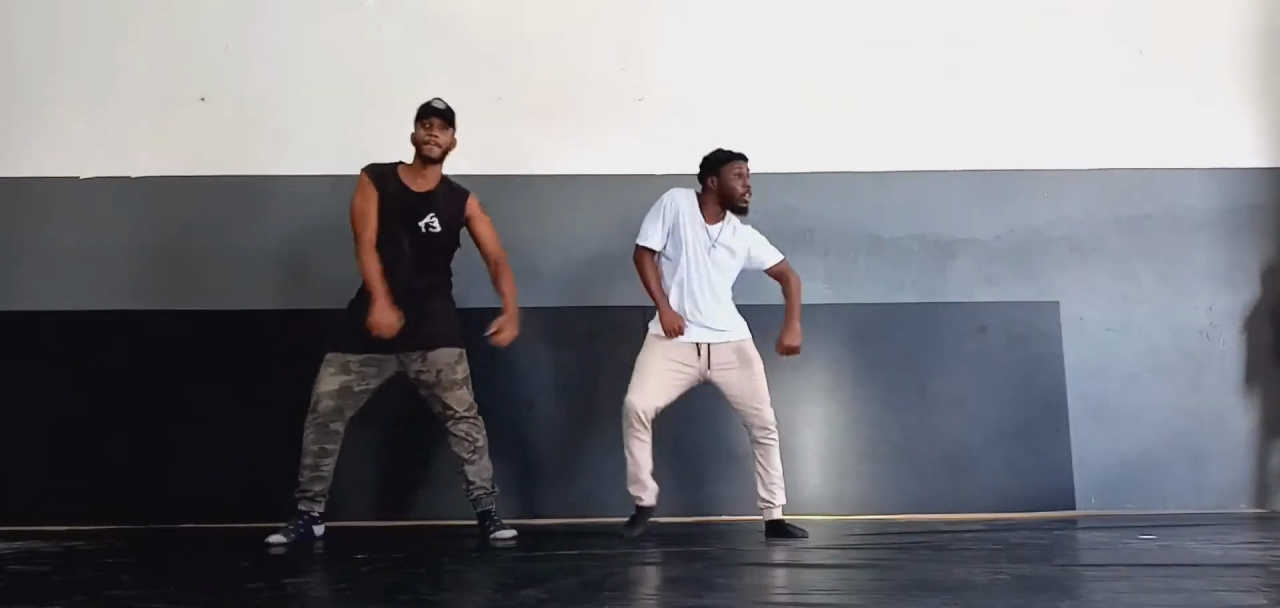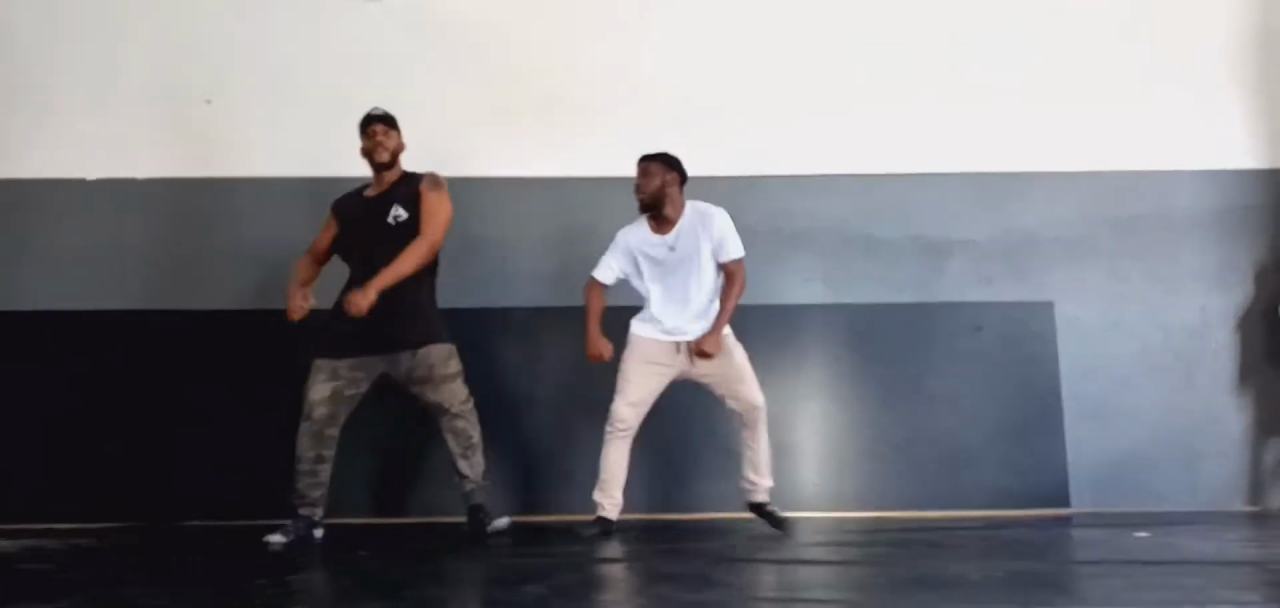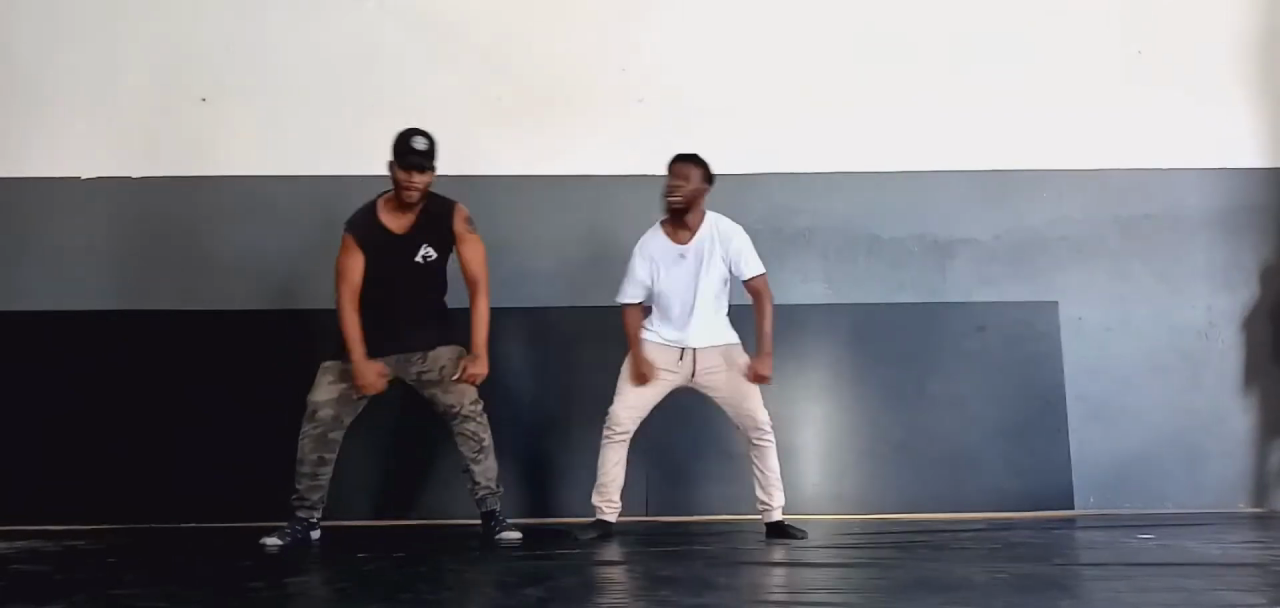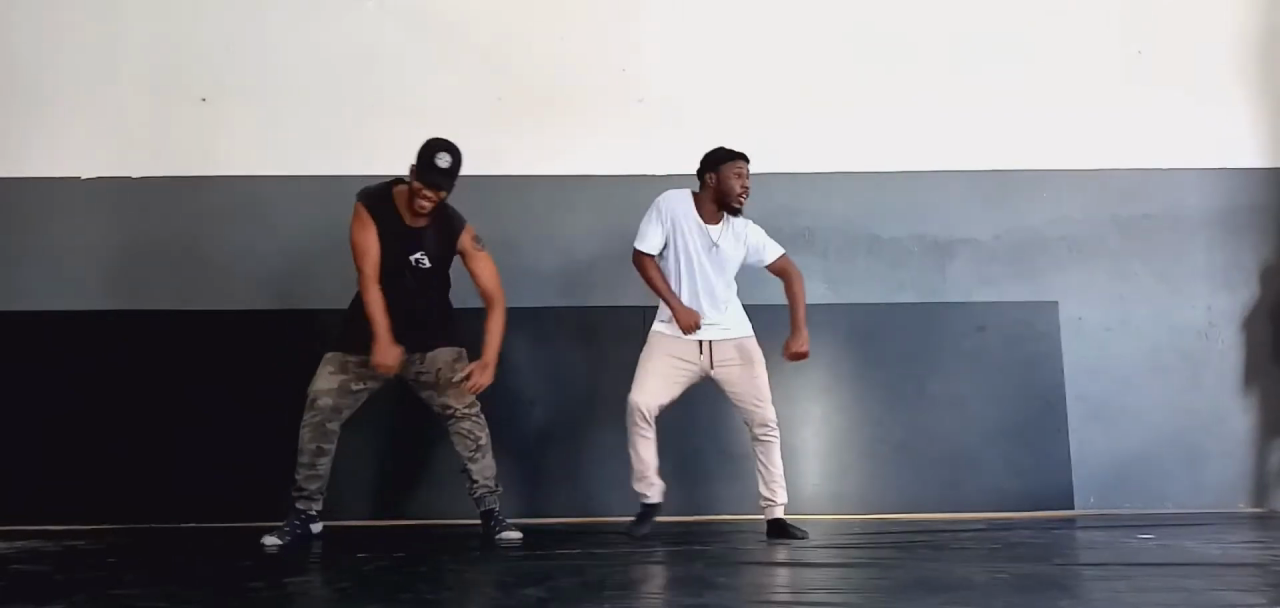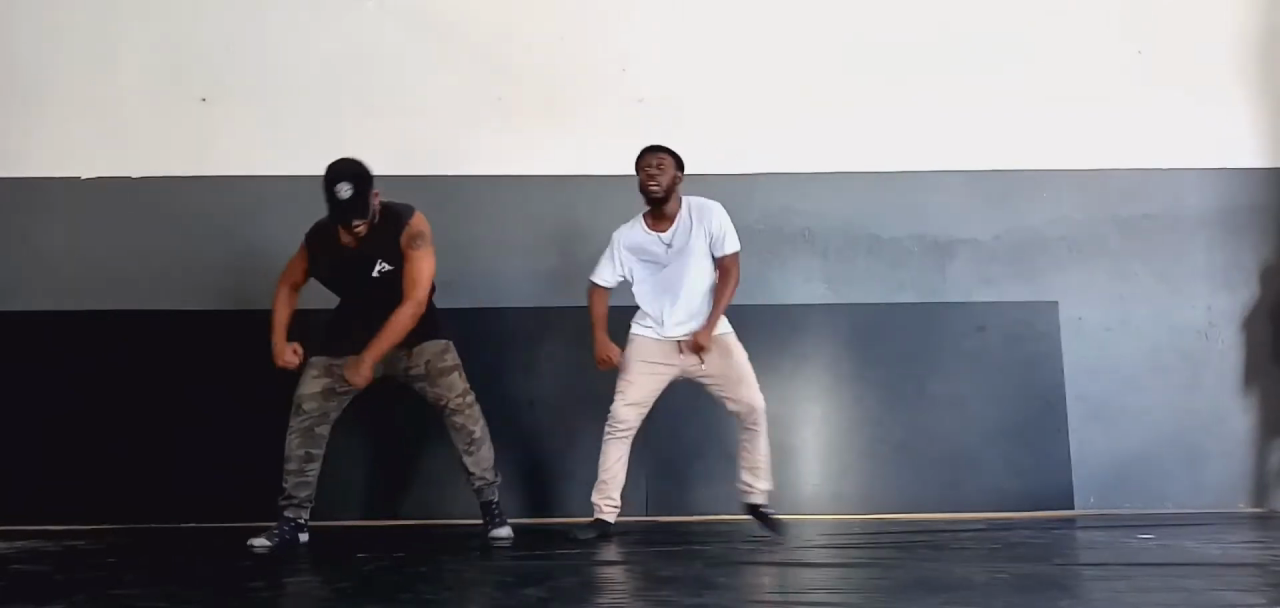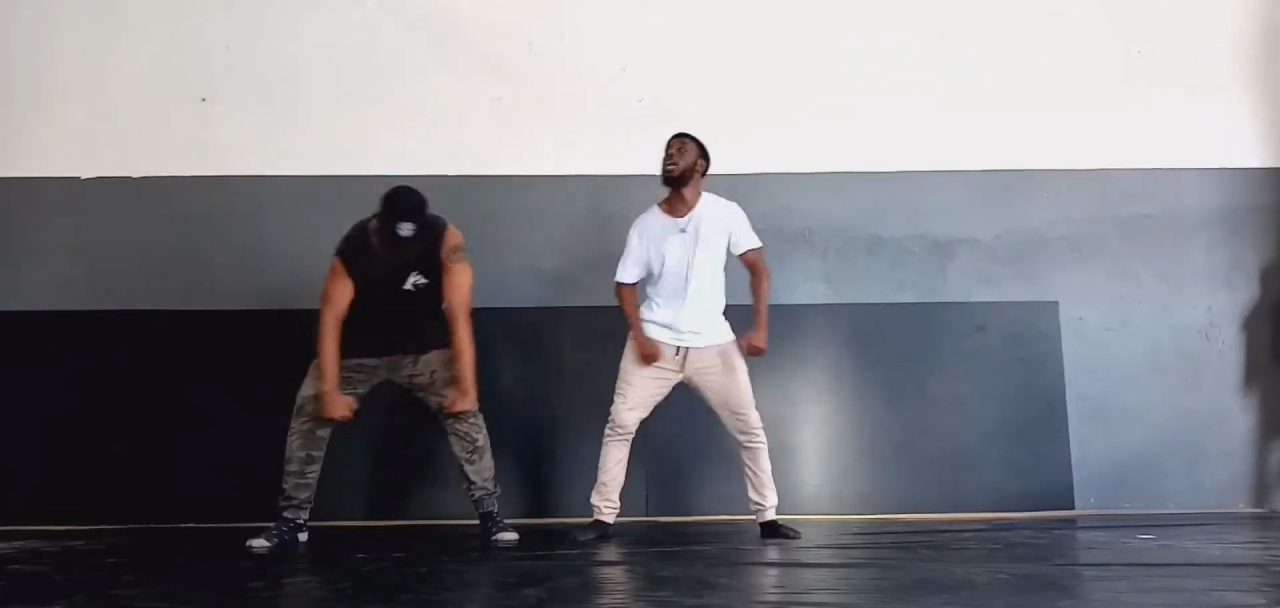
dt=0.4s
person 1, frame 1
left shoulder: (462, 201)
right shoulder: (375, 180)
left elbow: (496, 258)
right elbow: (366, 242)
left wrist: (511, 309)
right wrist: (379, 301)
left hip: (433, 328)
right hip: (373, 321)
left knee: (464, 416)
right knee: (325, 410)
left ankle: (487, 512)
right ankle: (308, 514)
person 1, frame 2
left shoulder: (426, 187)
right shoulder: (347, 205)
left elbow: (428, 242)
right elbow: (316, 255)
left wrist: (373, 288)
right wrist: (297, 288)
left hip: (416, 329)
right hip: (351, 333)
left knee: (457, 408)
right knee: (317, 419)
left ankle: (477, 507)
right ankle: (308, 517)
person 1, frame 3
left shoulder: (452, 216)
right shoulder: (361, 225)
left elbow: (478, 284)
right elbow: (348, 296)
left wrist: (479, 353)
right wrist: (359, 362)
left hip: (430, 340)
right hip: (370, 340)
left knee: (470, 415)
right knee: (319, 420)
left ankle: (491, 513)
right ankle: (305, 520)
person 1, frame 4
left shoulder: (456, 230)
right shoulder: (370, 204)
left elbow: (495, 296)
right elbow: (369, 275)
left wrist: (489, 359)
right wrist: (381, 339)
left hip: (431, 338)
right hip: (372, 333)
left knee: (466, 412)
right knee: (320, 411)
left ankle: (491, 513)
right ankle: (305, 514)
person 1, frame 5
left shoulder: (408, 226)
right shoulder: (319, 238)
left elbow: (416, 300)
right elbow: (288, 287)
left wrist: (370, 358)
right wrist: (278, 340)
left hip: (414, 335)
right hip: (350, 334)
left knee: (460, 405)
right knee: (306, 415)
left ankle: (491, 507)
right ankle: (293, 520)
person 1, frame 6
left shoulder: (445, 240)
right shoulder: (352, 249)
left elbow: (459, 315)
right elbow: (330, 321)
left wrist: (467, 385)
right wrist: (329, 390)
left hip: (424, 343)
right hip: (360, 345)
left knee: (465, 415)
right knee: (309, 415)
left ankle: (489, 514)
right ankle: (292, 521)
person 2, frame 1
left shoulder: (745, 234)
right shoulder: (675, 202)
left elbow: (787, 275)
right elbow: (644, 255)
left wrist: (792, 325)
right wrist: (665, 308)
left hip: (731, 341)
right hip: (677, 337)
left knee: (763, 423)
right knee: (637, 407)
left ankle: (774, 517)
right ankle: (643, 501)
person 2, frame 2
left shoulder: (711, 219)
right shoulder: (631, 237)
left elbow: (735, 275)
right elbow: (597, 283)
left wrist: (715, 331)
right wrist: (594, 334)
left hip: (709, 340)
right hip: (654, 339)
left knee: (753, 406)
right knee: (621, 418)
left ankle: (759, 498)
right ankle: (607, 512)
person 2, frame 3
left shoulder: (728, 234)
right shoulder: (648, 243)
left elbow: (760, 292)
right elbow: (632, 304)
left wrist: (765, 353)
right wrist: (636, 355)
left hip: (717, 348)
right hip: (660, 347)
left knee: (759, 426)
right knee: (618, 423)
left ankle: (773, 518)
right ankle: (605, 516)
person 2, frame 4
left shoulder: (745, 230)
right shoulder: (671, 204)
left elbow: (788, 271)
right elbow: (643, 257)
left wrist: (799, 330)
right wrist: (676, 306)
left hip: (732, 337)
right hip: (676, 332)
left knee: (764, 422)
right knee: (640, 404)
left ankle: (775, 517)
right ankle: (650, 498)
person 2, frame 5
left shoulder: (708, 213)
right shoulder: (627, 237)
left elbow: (730, 270)
right elbow: (599, 286)
left wrist: (709, 324)
right wrist: (601, 339)
left hip: (711, 337)
right hip: (653, 339)
left knee: (753, 409)
right knee: (620, 420)
left ankle: (755, 499)
right ankle: (604, 514)
person 2, frame 6
left shoulder: (725, 213)
right shoulder: (645, 224)
left elbow: (758, 267)
right elbow: (625, 283)
left wrist: (759, 326)
right wrist: (639, 335)
left hip: (713, 343)
right hip: (656, 340)
left knee: (749, 428)
right knee: (621, 423)
left ankle: (767, 517)
right ankle: (603, 516)
